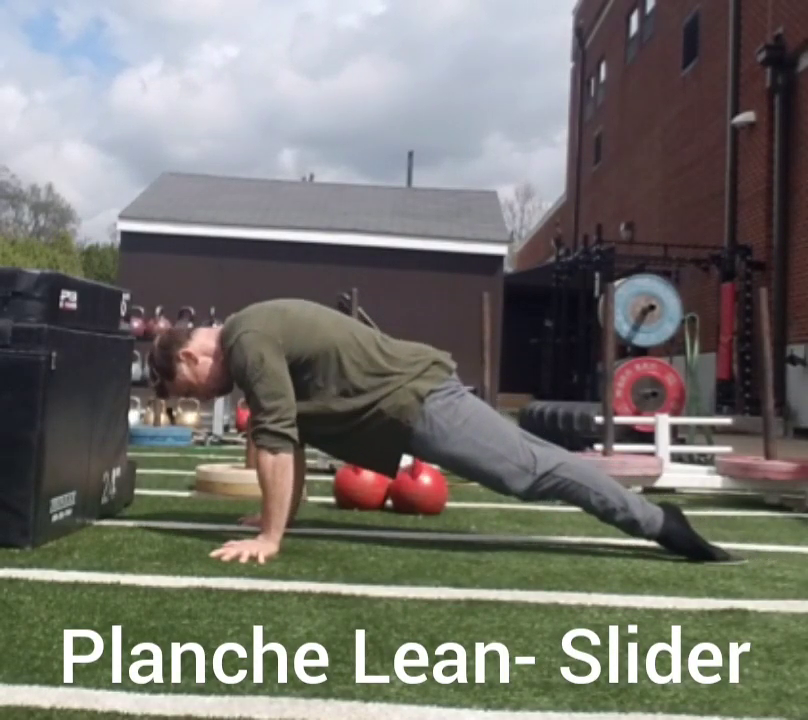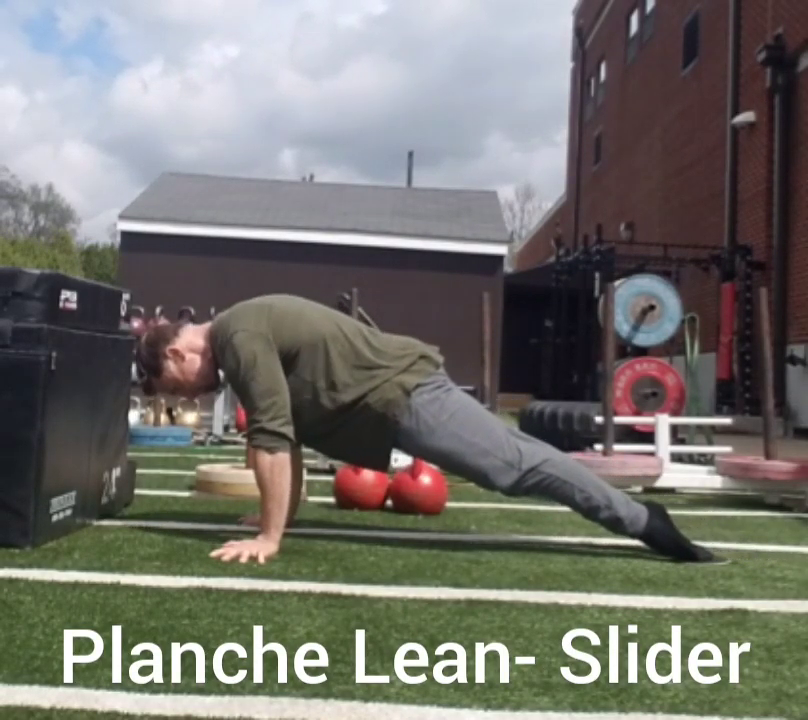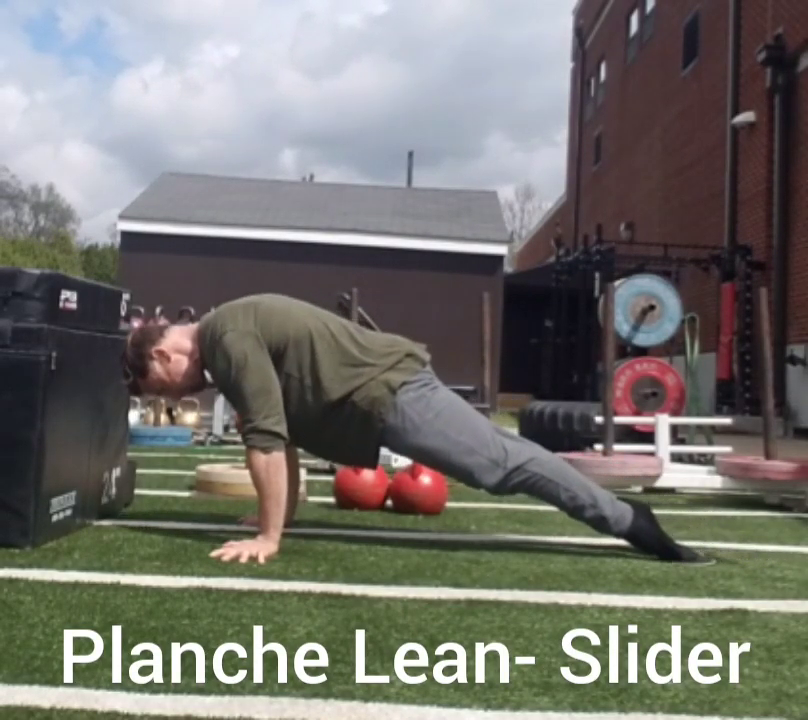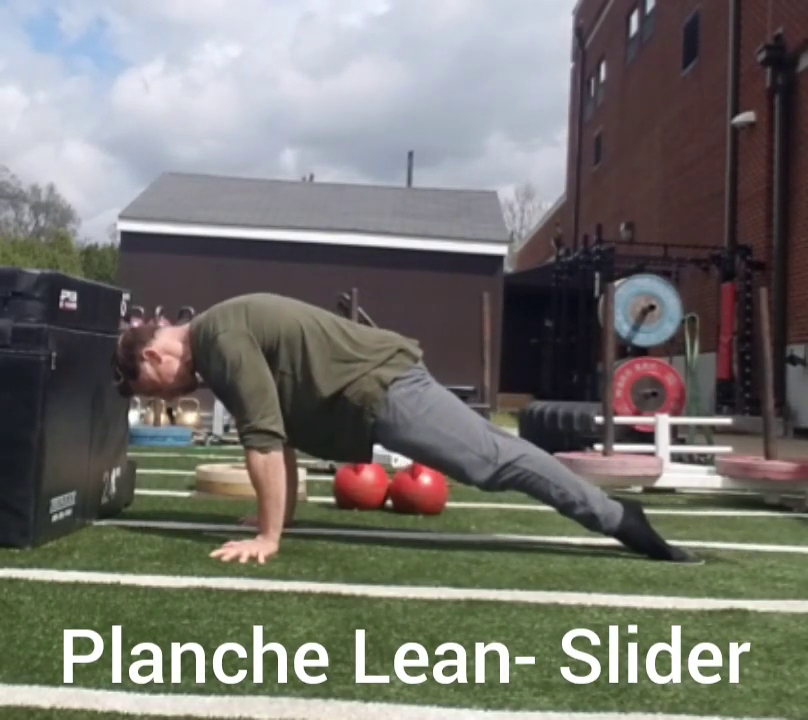
dt=0.3s
person 1, frame 1
left shoulder: (247, 343)
right shoulder: (255, 333)
left elbow: (275, 441)
right elbow: (293, 431)
left wrist: (269, 537)
right wrist: (281, 512)
left hip: (416, 400)
right hip: (415, 391)
left knee: (533, 470)
right knee: (530, 462)
left ankle: (659, 523)
right ankle: (657, 522)
person 1, frame 2
left shoulder: (238, 340)
right shoulder: (244, 330)
left elbow: (271, 439)
right elbow: (289, 429)
left wrist: (269, 537)
right wrist: (279, 510)
left hip: (402, 395)
right hip: (403, 386)
left knee: (518, 465)
right knee: (517, 458)
left ankle: (643, 522)
right ankle: (642, 521)
person 1, frame 3
left shoulder: (226, 339)
right shoulder: (230, 333)
left elbow: (265, 439)
right elbow: (280, 429)
left wrist: (268, 536)
right wrist: (278, 512)
left hip: (389, 392)
right hip: (389, 385)
left knee: (505, 465)
right knee: (503, 458)
left ankle: (628, 522)
right ankle: (627, 521)
person 1, frame 4
left shoulder: (218, 339)
right shoulder: (220, 334)
left elbow: (263, 437)
right elbow: (274, 429)
left wrist: (268, 536)
right wrist: (278, 510)
left hip: (381, 387)
right hip: (380, 382)
left knee: (496, 460)
right knee: (496, 455)
left ankle: (619, 520)
right ankle: (617, 520)
